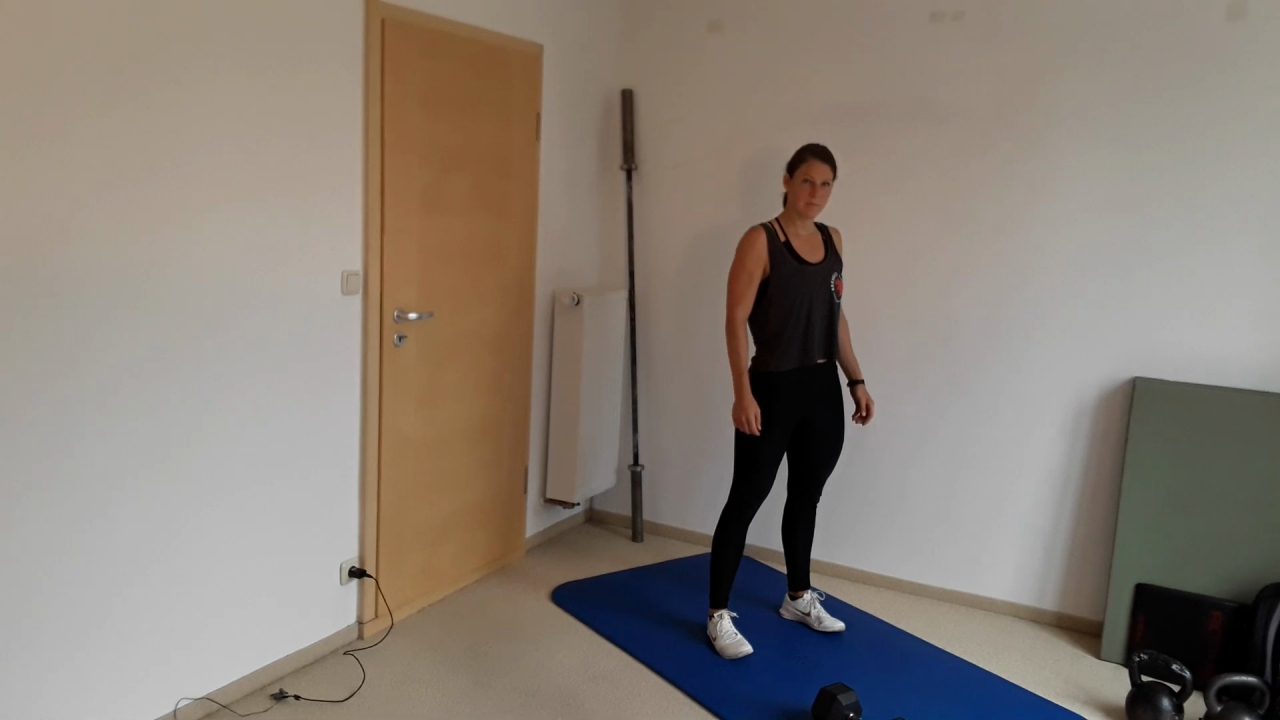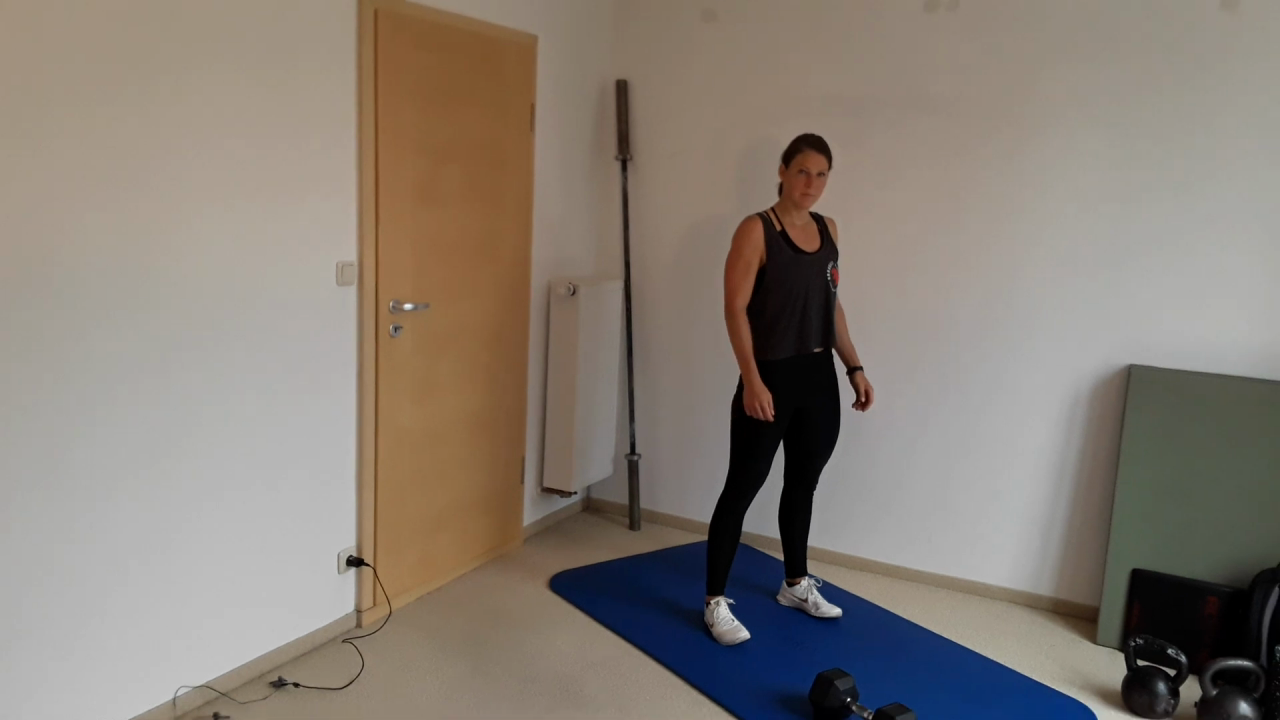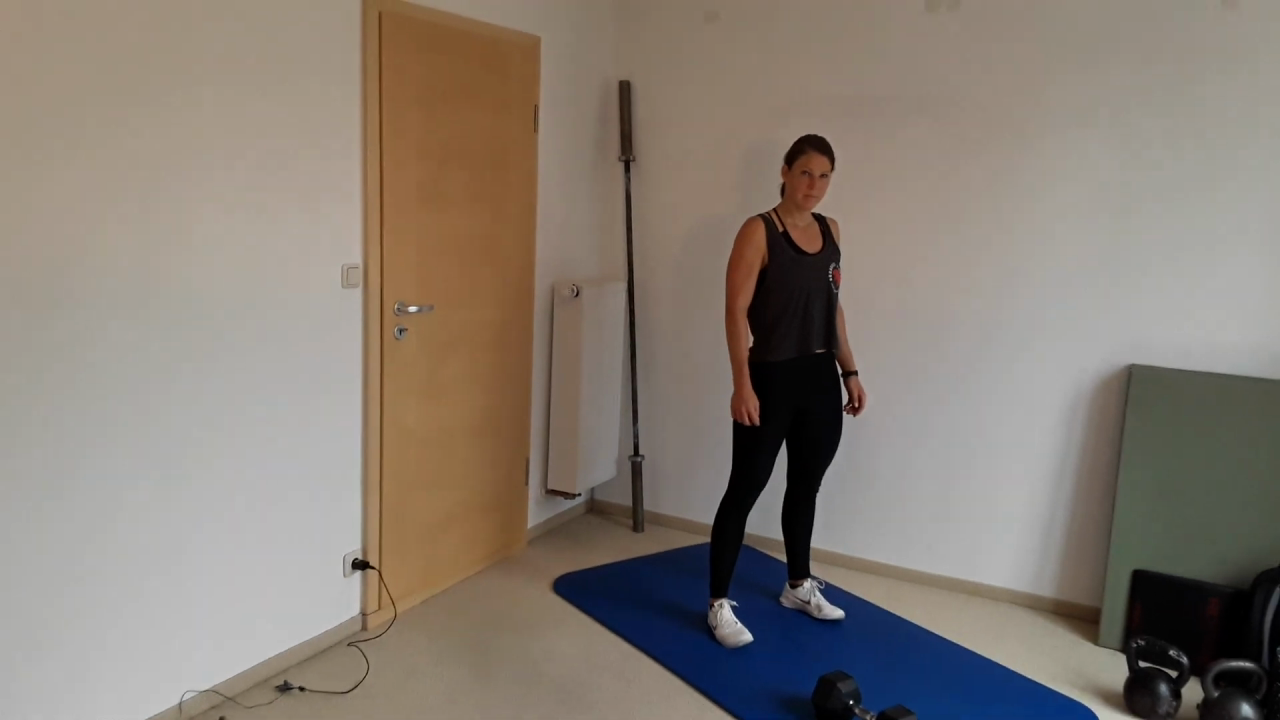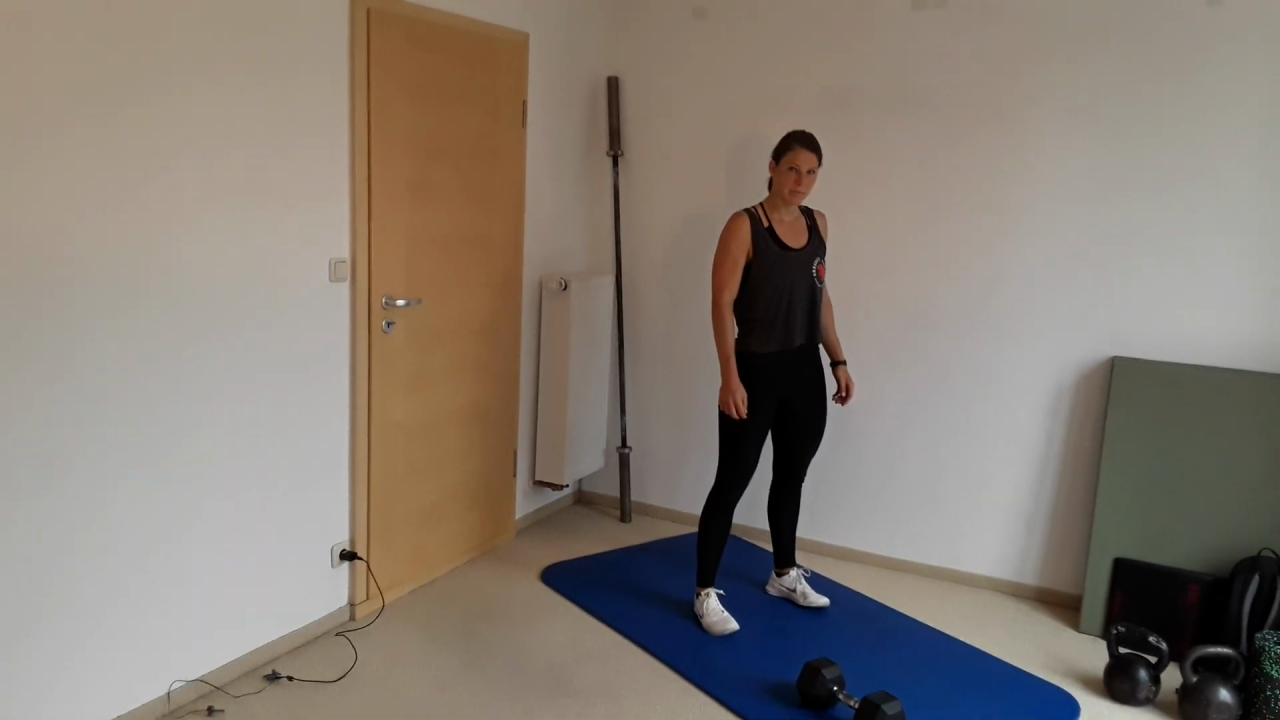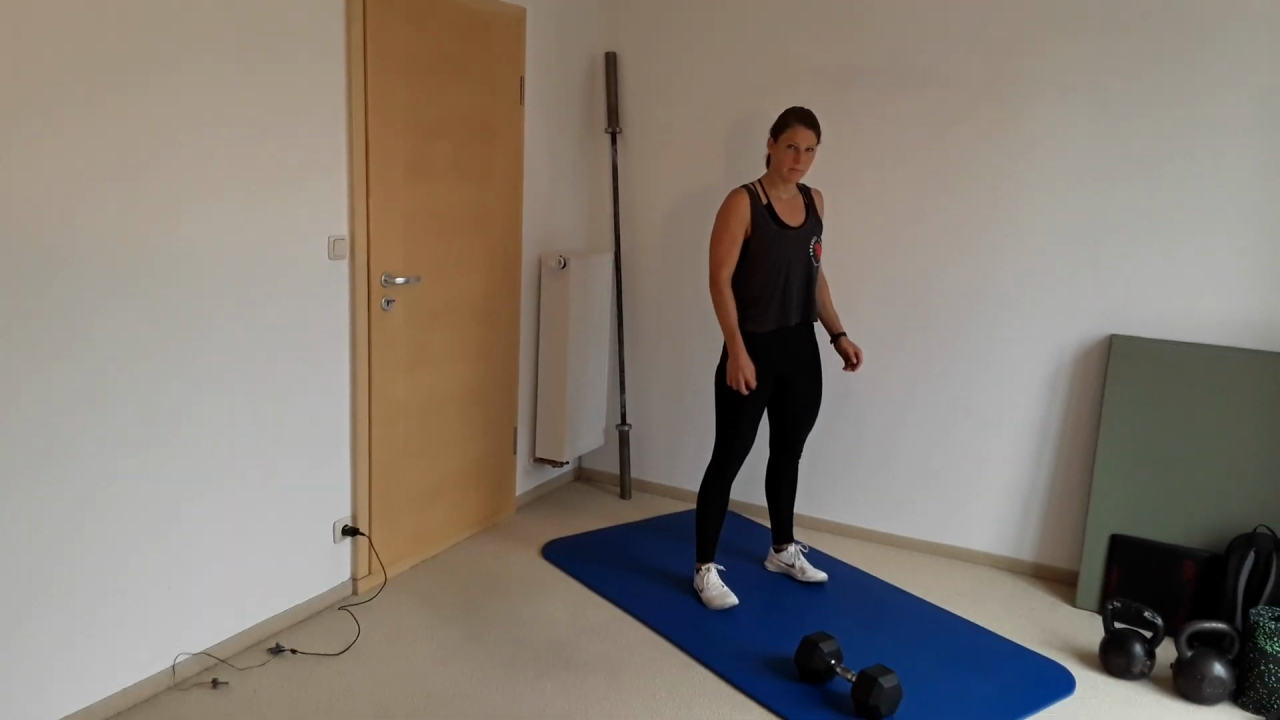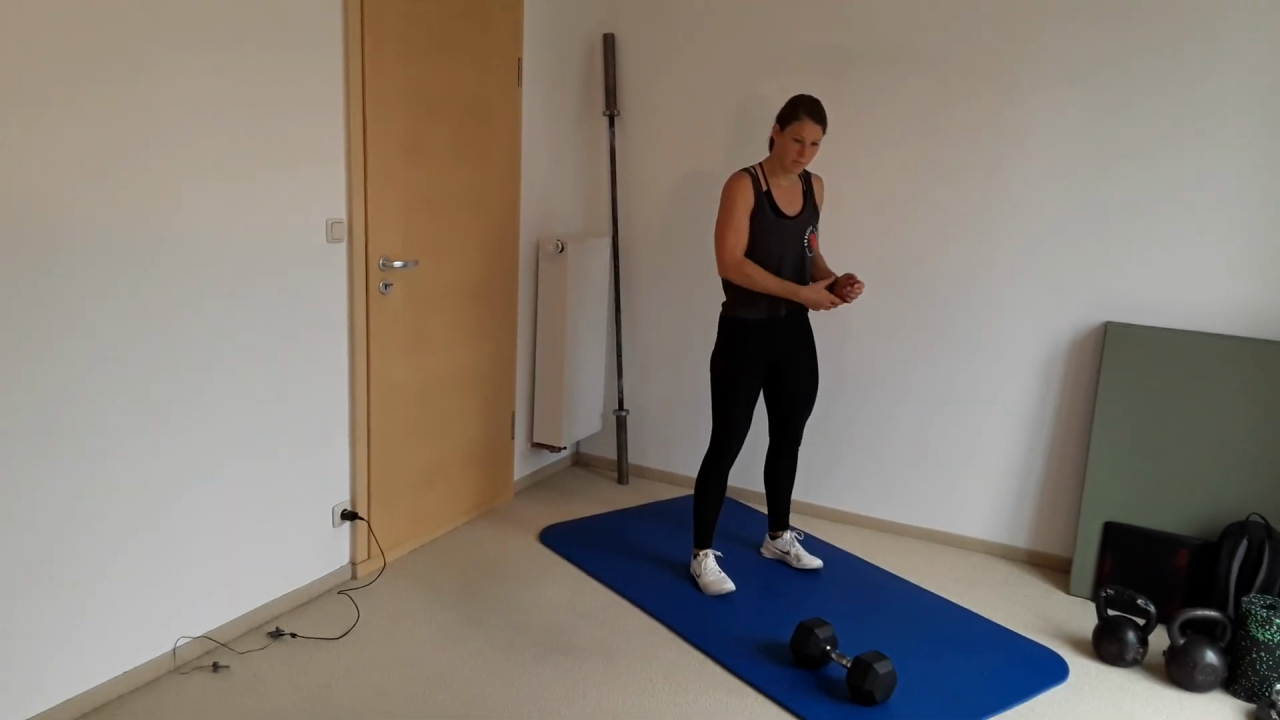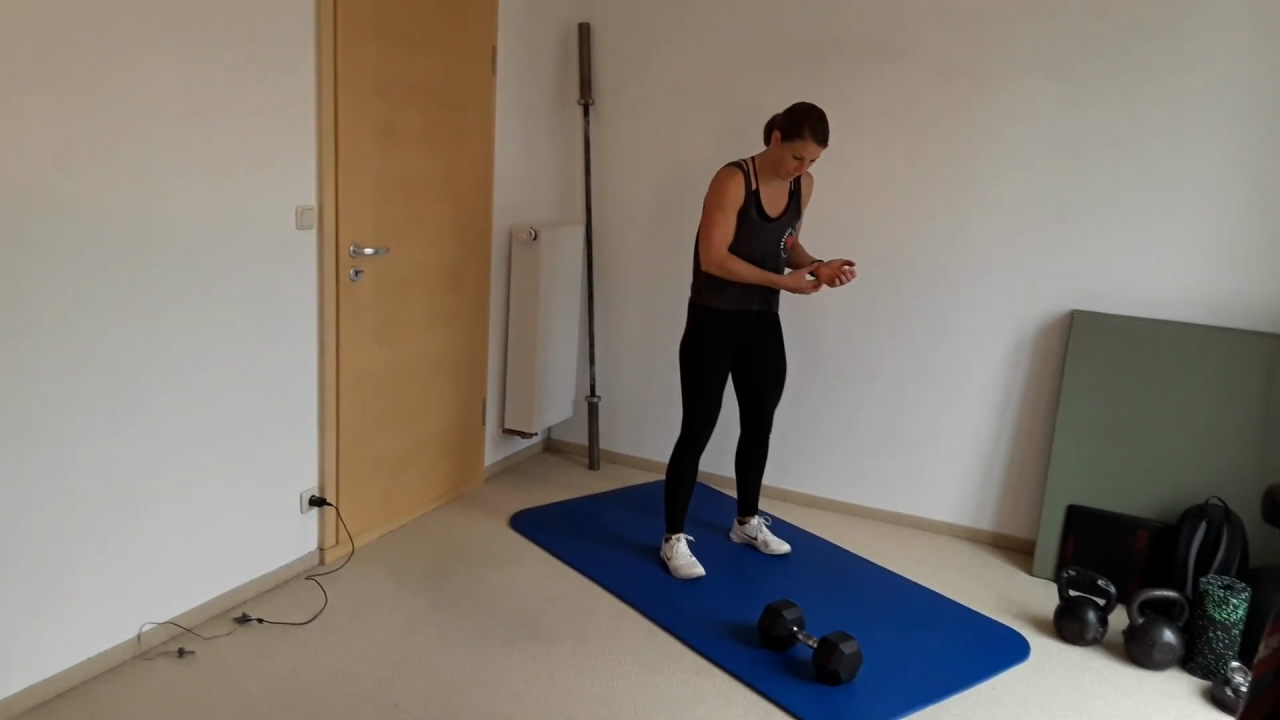
dt=0.3s
person 1, frame 1
left shoulder: (833, 239)
right shoulder: (760, 241)
right elbow: (736, 319)
left wrist: (856, 380)
right wrist: (742, 392)
left hip: (823, 389)
right hip: (774, 388)
left knee: (807, 497)
right knee: (746, 500)
left ankle: (799, 598)
right ankle: (719, 614)
person 1, frame 2
left shoulder: (828, 229)
right shoulder: (756, 230)
right elbow: (735, 309)
left wrist: (855, 368)
right wrist: (752, 380)
left hip: (819, 378)
right hip: (772, 377)
left knee: (803, 484)
right knee: (742, 489)
left ankle: (796, 584)
right ankle: (715, 601)
person 1, frame 3
left shoulder: (830, 230)
right shoulder: (759, 231)
right elbow: (737, 310)
left wrist: (850, 372)
right wrist: (742, 383)
left hip: (821, 379)
right hip: (772, 378)
left knee: (806, 486)
right knee: (745, 489)
left ankle: (799, 586)
right ankle: (719, 603)
person 1, frame 4
left shoulder: (818, 223)
right shoulder: (744, 226)
right elbow: (722, 305)
left wrist: (838, 361)
right wrist: (730, 377)
left hip: (805, 370)
right hip: (757, 370)
left knee: (791, 476)
right knee: (732, 481)
left ankle: (785, 574)
right ankle: (705, 592)
person 1, frame 5
left shoulder: (814, 201)
right shoulder: (742, 203)
right elbow: (721, 281)
left wrist: (837, 333)
right wrist: (737, 351)
left hip: (800, 347)
right hip: (753, 350)
left knee: (788, 452)
right knee: (729, 457)
left ankle: (783, 550)
right ankle: (705, 567)
person 1, frame 6
left shoulder: (814, 187)
right shoulder: (744, 185)
right elbow: (730, 263)
left wrist: (833, 280)
right wrist: (801, 293)
left hip: (794, 335)
right hip: (745, 333)
left knee: (788, 439)
right knee: (726, 445)
left ankle: (779, 537)
right ankle: (702, 554)
person 1, frame 7
left shoulder: (802, 186)
right shoulder: (733, 180)
right elbow: (711, 258)
left wrist: (815, 267)
right wrist: (783, 281)
left hip: (763, 322)
right hip: (713, 322)
left knee: (759, 426)
right knee: (698, 429)
left ankle: (747, 522)
right ankle: (674, 539)
